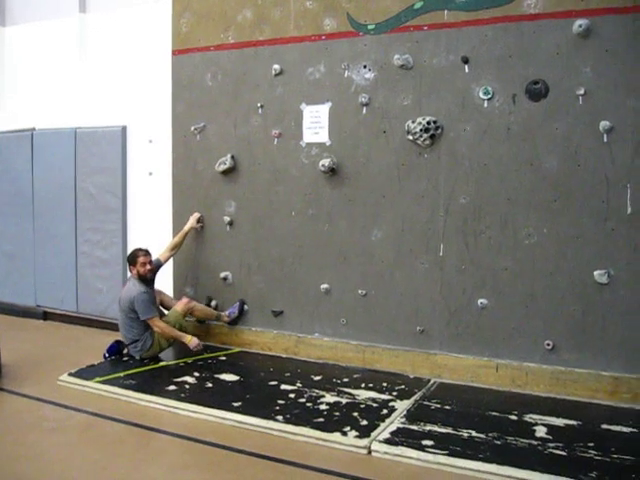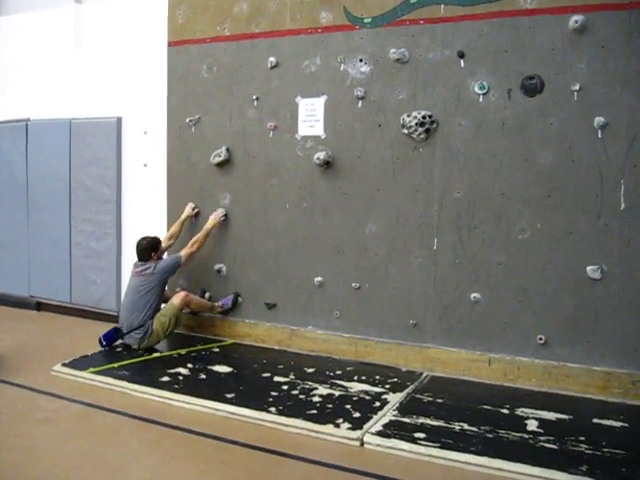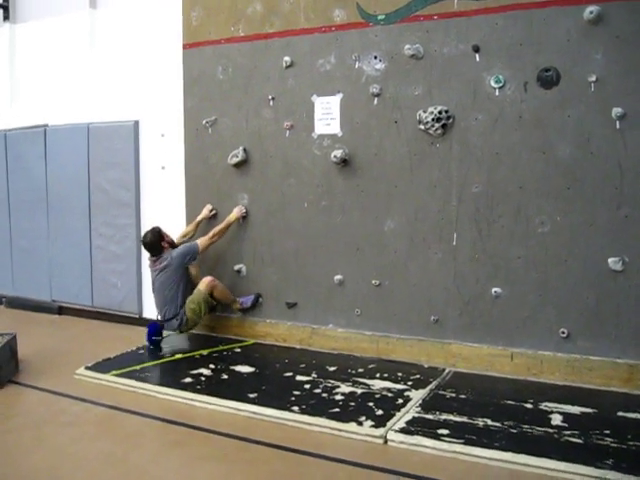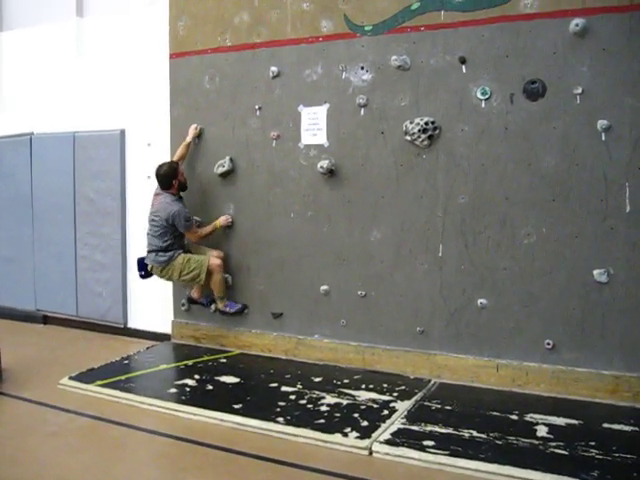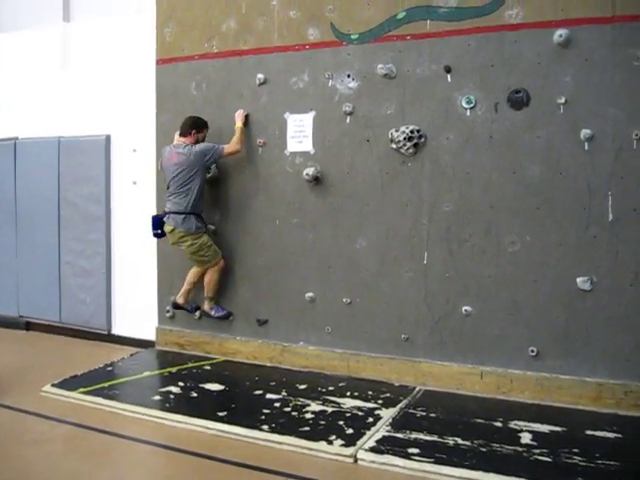
dt=1s
person 1, frame 1
left shoulder: (145, 275)
right shoulder: (139, 293)
left elbow: (170, 251)
right elbow: (157, 326)
left wrist: (188, 228)
right wrist: (187, 338)
left hip: (139, 339)
right hip: (144, 347)
left knee: (157, 294)
right knee: (186, 303)
right ankle: (225, 317)
person 1, frame 2
left shoulder: (139, 266)
right shoulder: (158, 269)
left elbow: (169, 240)
right elbow: (192, 248)
left wrist: (185, 216)
right wrist: (210, 224)
left hip: (130, 333)
right hip: (140, 337)
right knee: (183, 296)
left ankle: (194, 304)
right ankle: (217, 308)
person 1, frame 3
left shoulder: (154, 259)
right shoulder: (175, 257)
left elbow: (183, 237)
right elbow: (211, 238)
left wrist: (201, 217)
right wrist: (232, 217)
left hip: (168, 319)
right hip: (179, 321)
left knee: (191, 268)
right knee: (209, 281)
left ankle: (209, 301)
right ankle: (237, 304)
person 1, frame 4
left shoulder: (162, 190)
right shoulder: (175, 209)
left elbow: (177, 160)
right elbow: (196, 236)
left wrist: (190, 138)
right wrist: (217, 224)
left hip: (171, 251)
right hip: (165, 262)
left knee: (217, 255)
right knee: (216, 264)
left ankle: (196, 294)
right ankle: (223, 304)
person 1, frame 5
left shoulder: (166, 152)
right shoulder: (198, 152)
right elbow: (235, 147)
left wrist: (178, 136)
right wrist: (239, 124)
left hip: (173, 222)
right hip: (187, 224)
left knee: (204, 262)
right knee: (216, 263)
left ankle: (181, 299)
right ankle: (209, 306)
